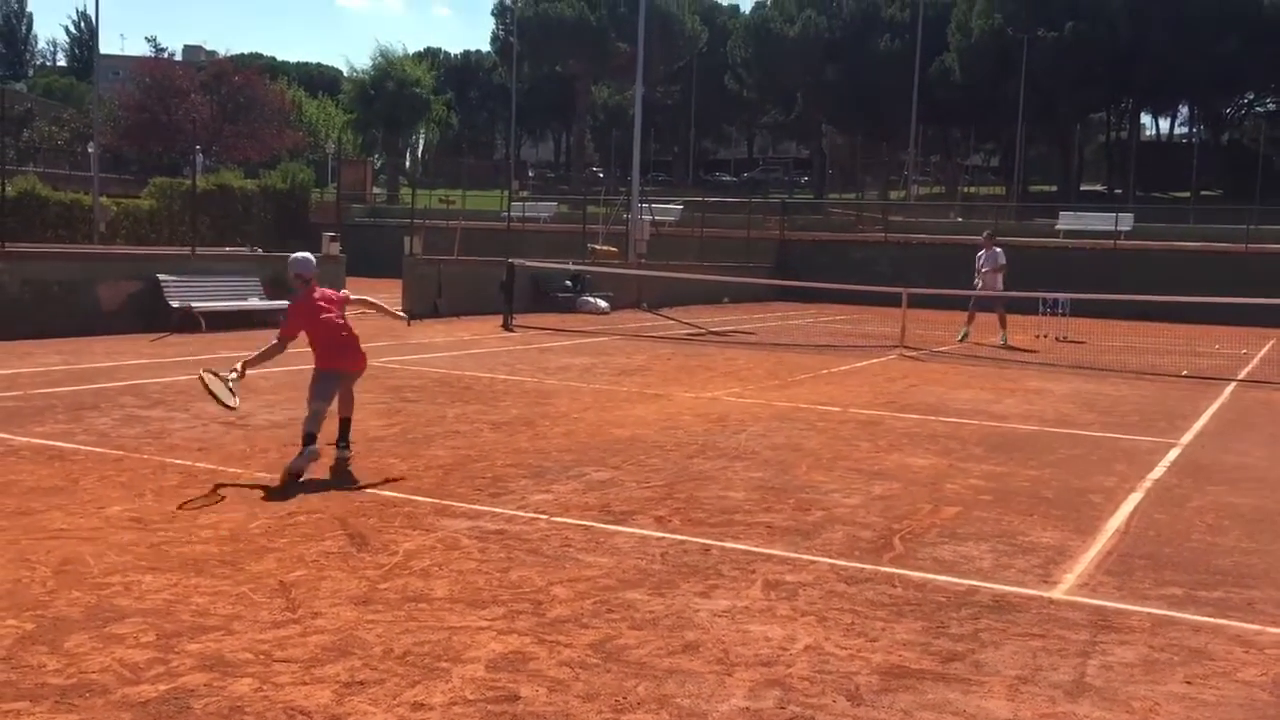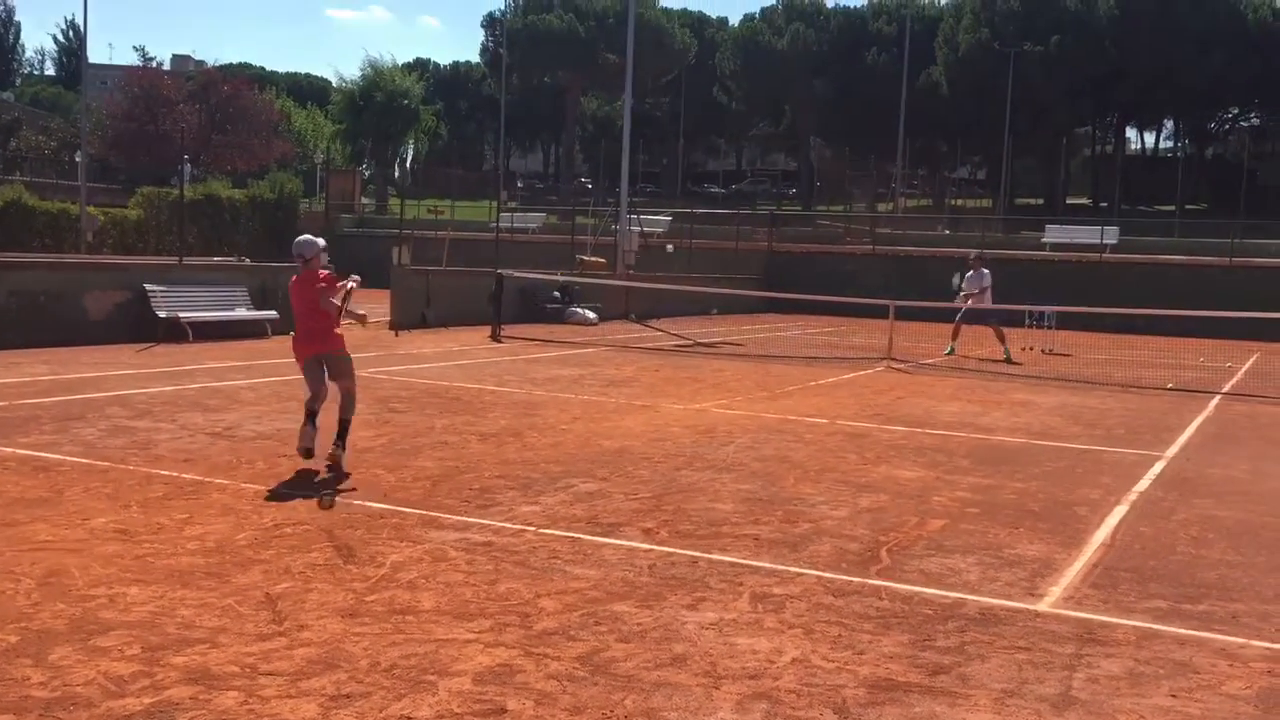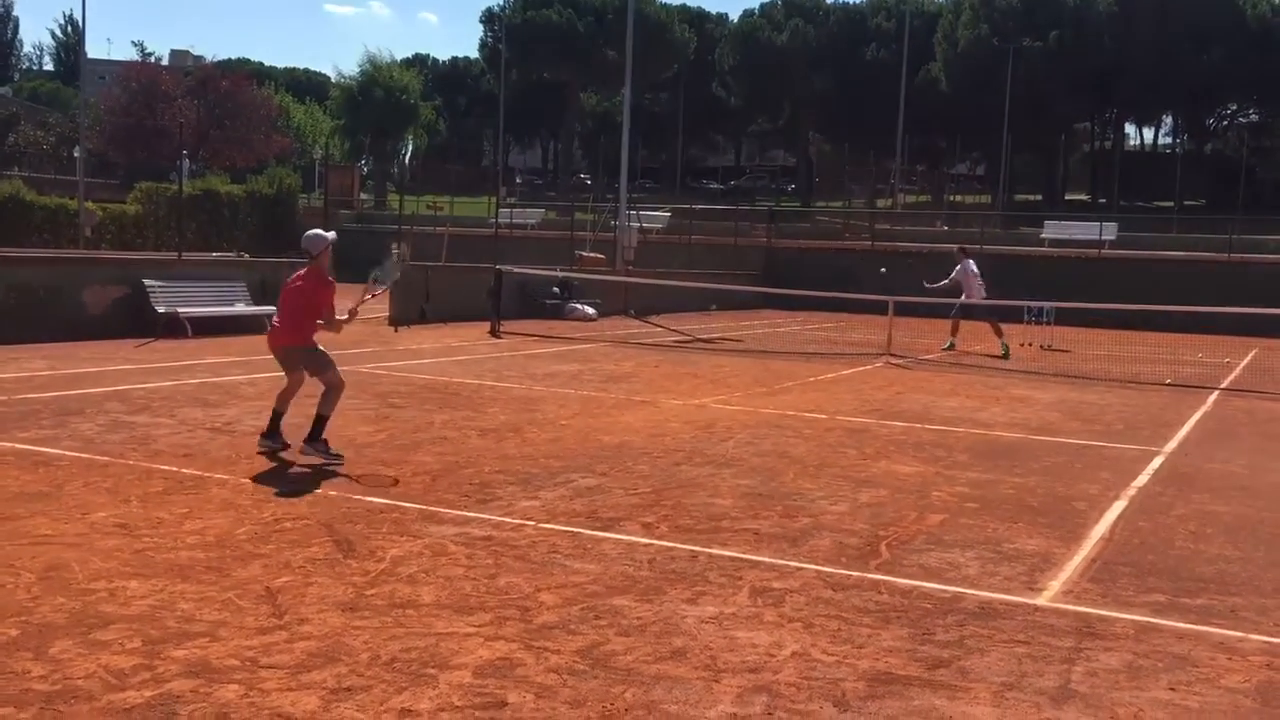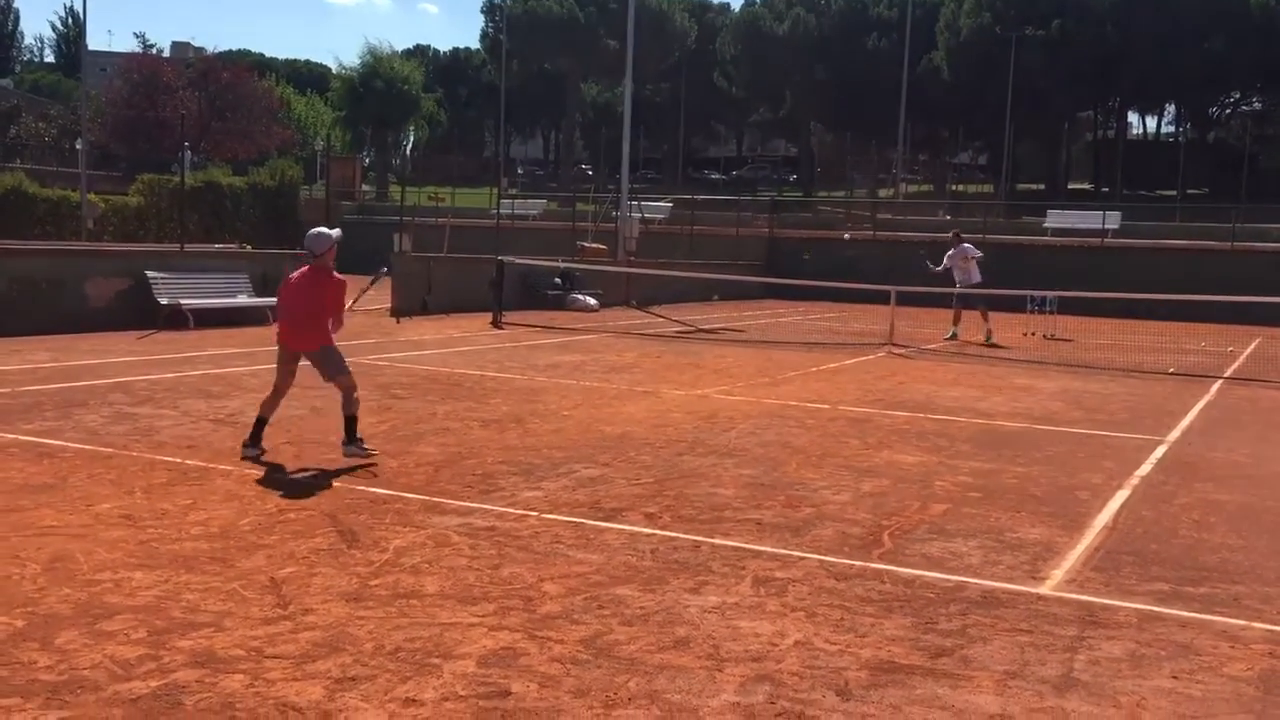
dt=0.4s
person 1, frame 1
left shoulder: (297, 308)
right shoulder: (330, 295)
left elbow: (279, 347)
right elbow: (361, 301)
left wrist: (246, 364)
right wrist: (391, 313)
left hip: (331, 362)
right hip: (356, 358)
left knee: (316, 411)
right knee: (345, 390)
left ankle: (308, 449)
right ankle: (343, 444)
person 1, frame 2
left shoulder: (294, 283)
right shoulder: (324, 276)
right elbow: (325, 300)
left wrist: (347, 284)
right wrist: (353, 313)
left hip: (304, 345)
right hip: (330, 341)
left knee: (318, 392)
right knee: (348, 392)
left ankle: (310, 427)
right ankle: (339, 443)
person 1, frame 3
left shoulder: (296, 278)
right shoulder: (325, 282)
right elbow: (329, 321)
left wrist: (326, 325)
right wrist: (347, 319)
left hip: (277, 337)
right hip: (297, 340)
left knee: (295, 381)
right knee: (335, 383)
left ankle: (271, 434)
right ankle: (314, 440)
person 1, frame 4
left shoulder: (294, 277)
right shoulder: (336, 282)
left elbow: (280, 310)
right elbow: (337, 322)
right wrist: (331, 329)
left hip: (287, 337)
right hip: (316, 340)
left knee: (280, 388)
right knee: (349, 387)
left ankle: (253, 441)
right ankle: (351, 441)
